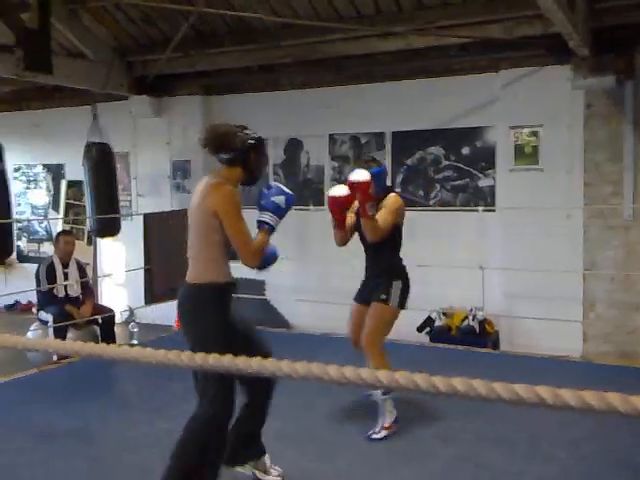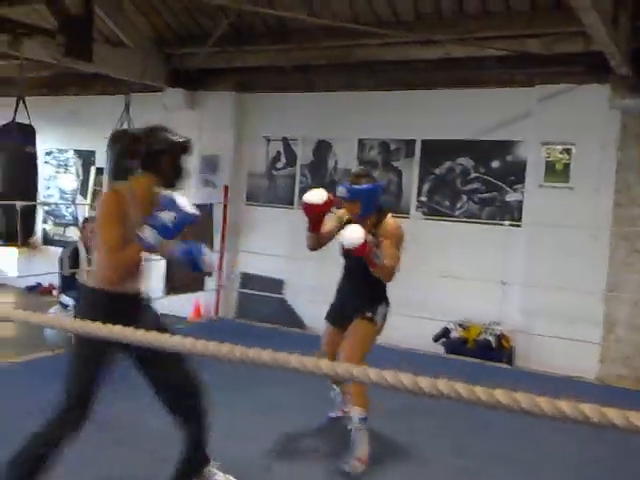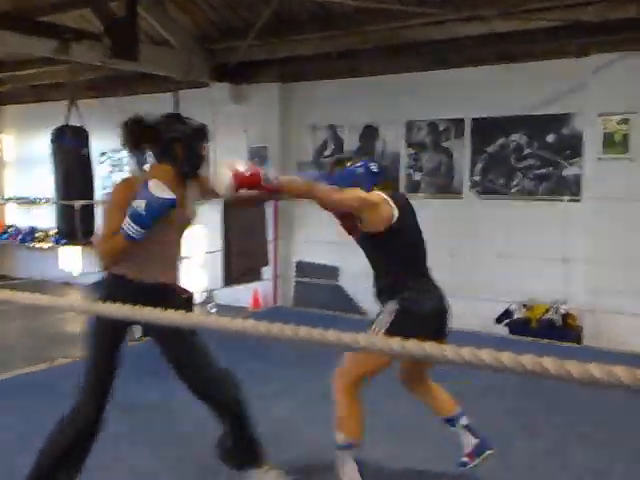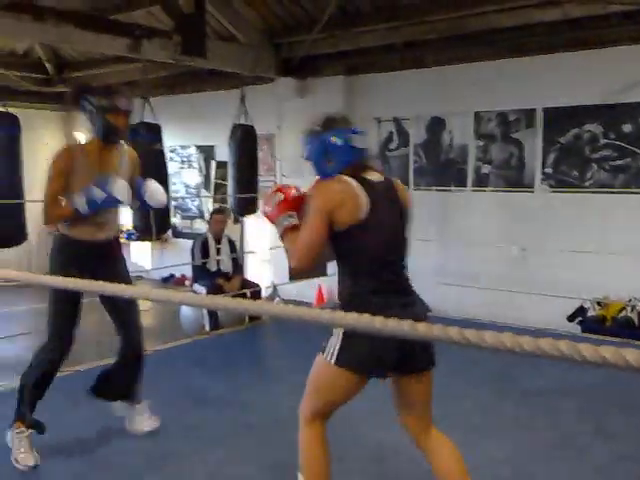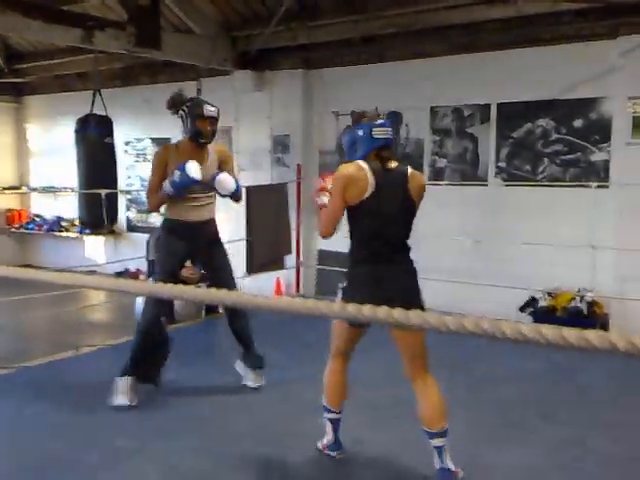
dt=1s
person 1, frame 1
left shoulder: (212, 183)
right shoulder: (223, 191)
right elbow: (250, 255)
left wrist: (260, 247)
right wrist: (270, 218)
left hip: (207, 299)
right hip: (207, 302)
left knee: (261, 371)
right knee: (215, 403)
person 1, frame 2
left shoulder: (166, 199)
right shoulder: (113, 199)
right elbow: (114, 268)
left wrist: (184, 252)
right wrist: (156, 230)
left hip: (134, 306)
right hip: (99, 308)
left knee: (185, 390)
right knee: (74, 411)
person 1, frame 3
left shoulder: (192, 183)
right shoulder: (129, 189)
right elbow: (106, 256)
right wrist: (140, 218)
left hip: (163, 297)
right hip: (121, 294)
left knee: (211, 383)
right knee: (91, 401)
person 1, frame 4
left shoulder: (128, 157)
right shoulder: (68, 156)
left elbow: (137, 195)
right elbow: (50, 216)
left wrist: (145, 195)
right wrist: (90, 202)
left hip: (109, 253)
right hip: (70, 254)
left knee: (133, 336)
right knee: (59, 345)
left ankle: (127, 398)
right ankle: (21, 423)
person 1, frame 5
left shoulder: (220, 153)
right shoulder: (166, 154)
left elbow: (237, 196)
right elbow: (152, 202)
left wrist: (232, 188)
right wrist: (175, 184)
left hip: (206, 233)
right hip: (174, 234)
right knee: (157, 304)
left ankle: (249, 361)
right ankle: (131, 375)
person 2, frame 1
left shoulder: (393, 201)
right shoulder: (357, 205)
left elbow: (373, 234)
right elbow: (341, 241)
left wrist: (366, 201)
right wrist: (338, 215)
left hip: (391, 280)
right hip: (371, 278)
left knee: (370, 343)
right knee: (356, 338)
left ankle: (387, 414)
person 2, frame 2
left shoulder: (389, 226)
right shoulder: (343, 216)
left elbow: (388, 275)
right elbow: (313, 245)
left wrist: (368, 251)
right wrist: (315, 219)
left hip: (371, 304)
right hip: (344, 298)
left knee: (348, 364)
right knee: (328, 360)
left ankle: (362, 445)
right ankle: (346, 403)
person 2, frame 3
left shoulder: (369, 201)
right shoulder: (394, 201)
left elbow: (310, 190)
left wrist: (256, 179)
right wrist: (349, 218)
left hip: (405, 309)
right hip: (432, 303)
left knee: (344, 384)
right knee: (416, 381)
right ankle: (473, 441)
person 2, frame 4
left shoulder: (328, 191)
right shoulder: (397, 190)
left elbow: (300, 260)
left wrist: (284, 221)
left hip: (365, 325)
right hip: (410, 318)
left knee: (311, 417)
right knee: (422, 428)
person 2, frame 5
left shoulder: (348, 173)
right shoulder: (415, 179)
left elbow: (325, 230)
left wrist: (323, 201)
left hip: (362, 283)
right hip: (402, 282)
left knee: (338, 357)
right knee: (420, 375)
left ankle: (332, 439)
